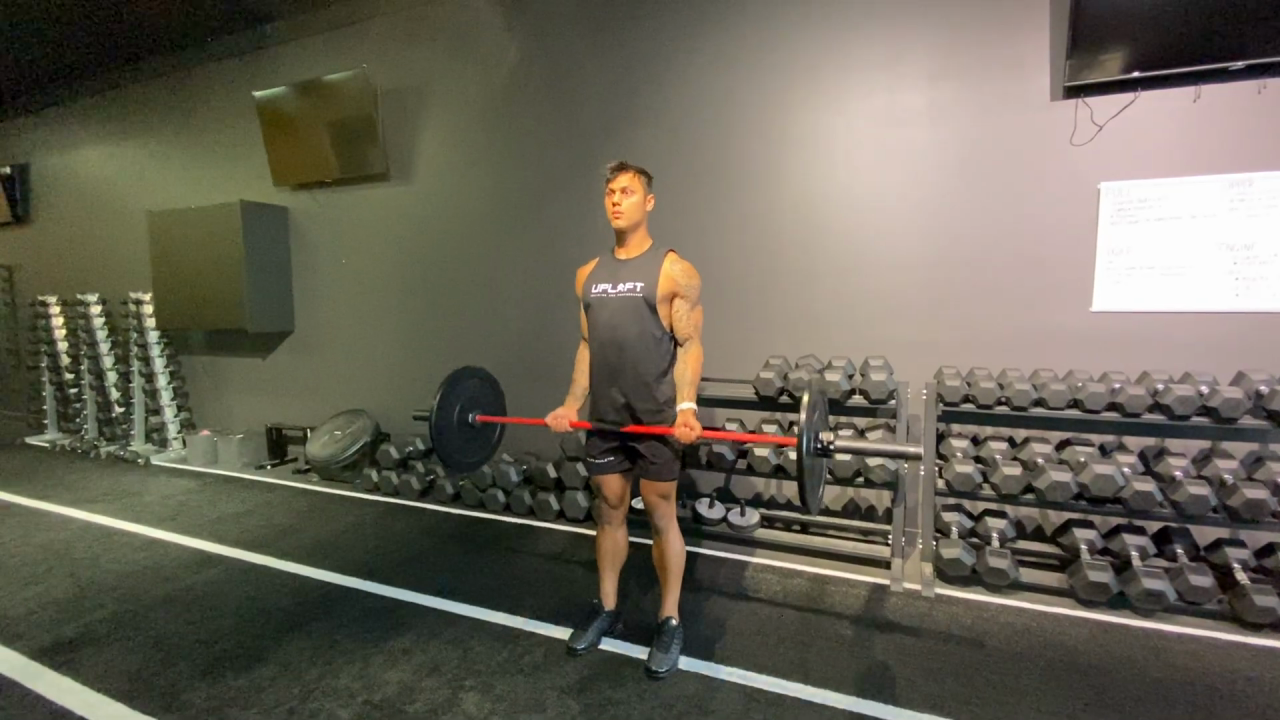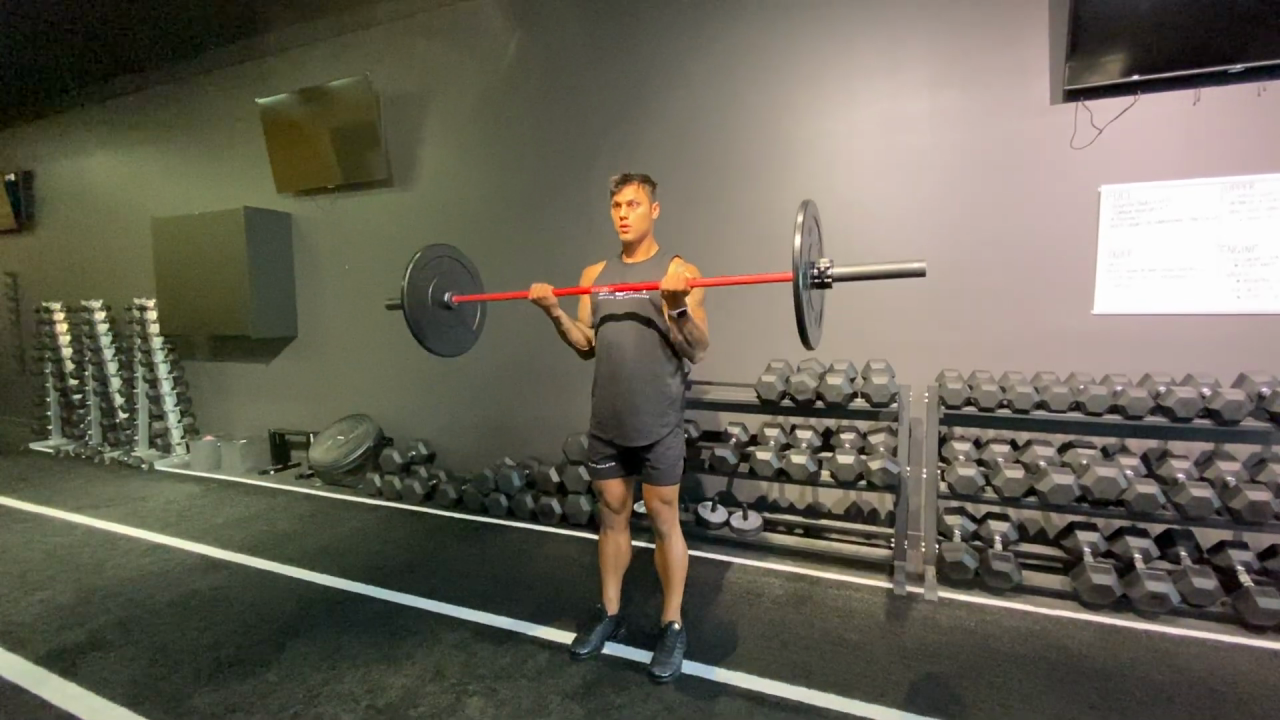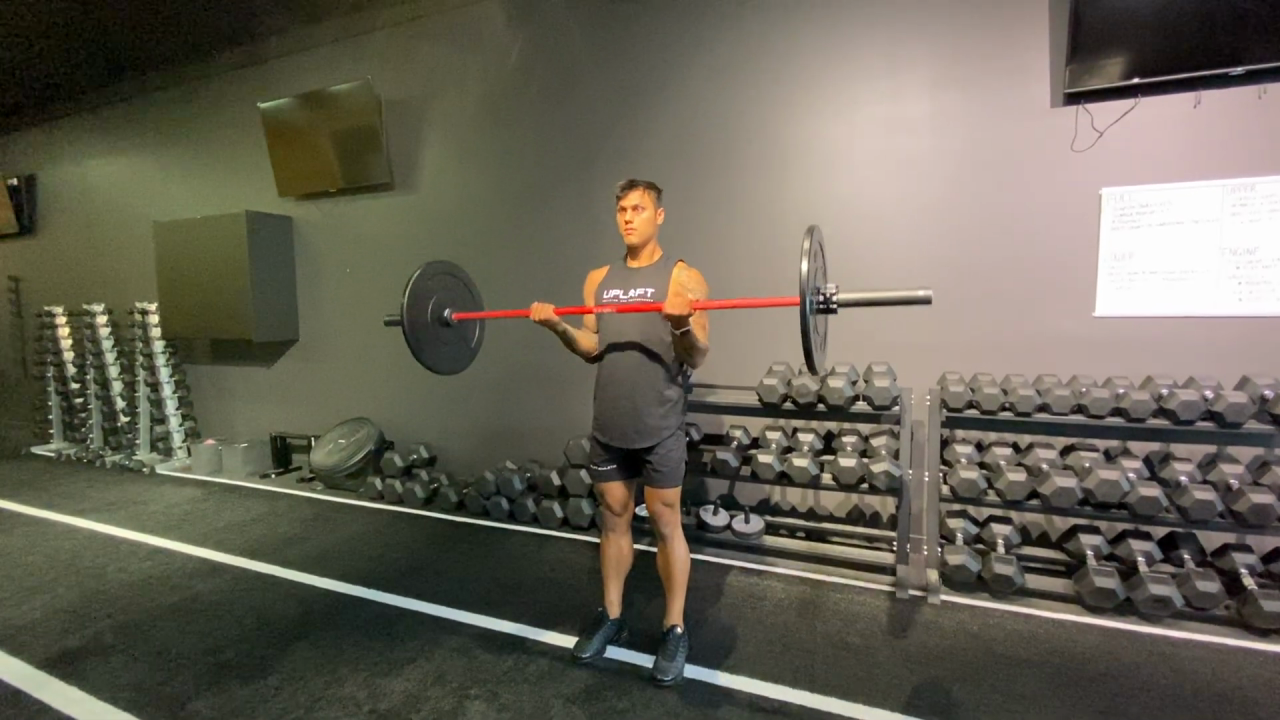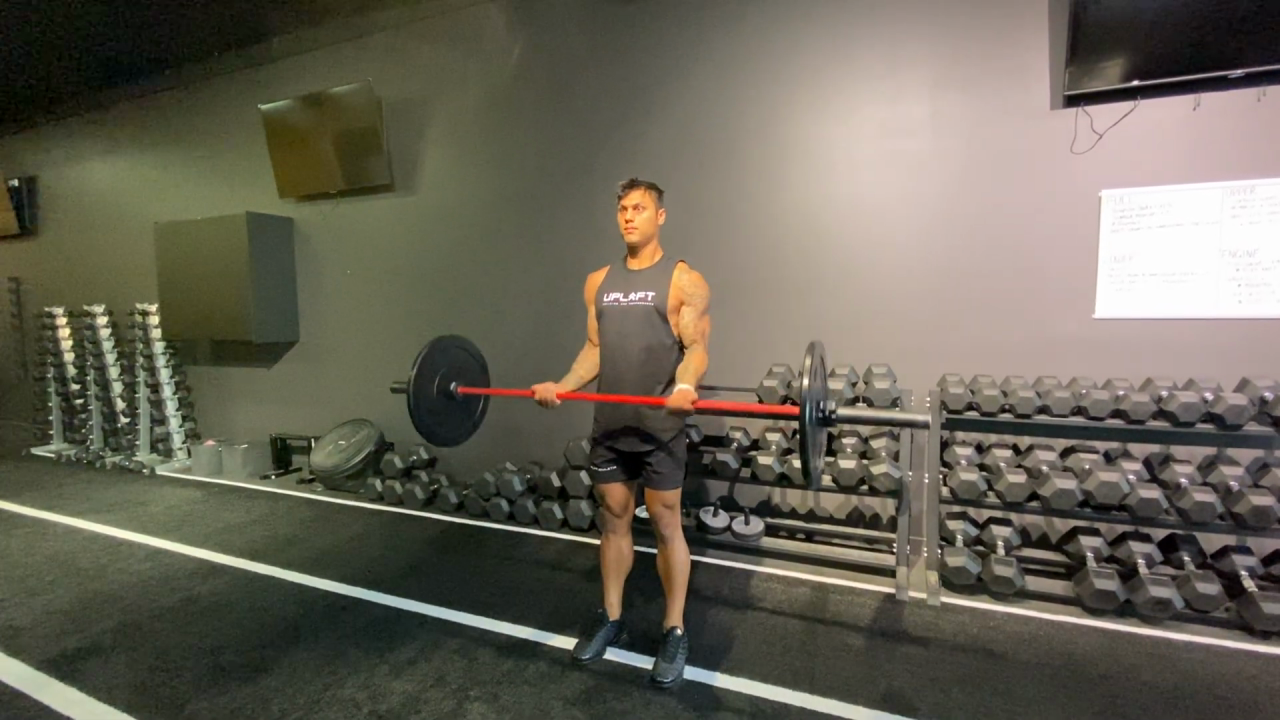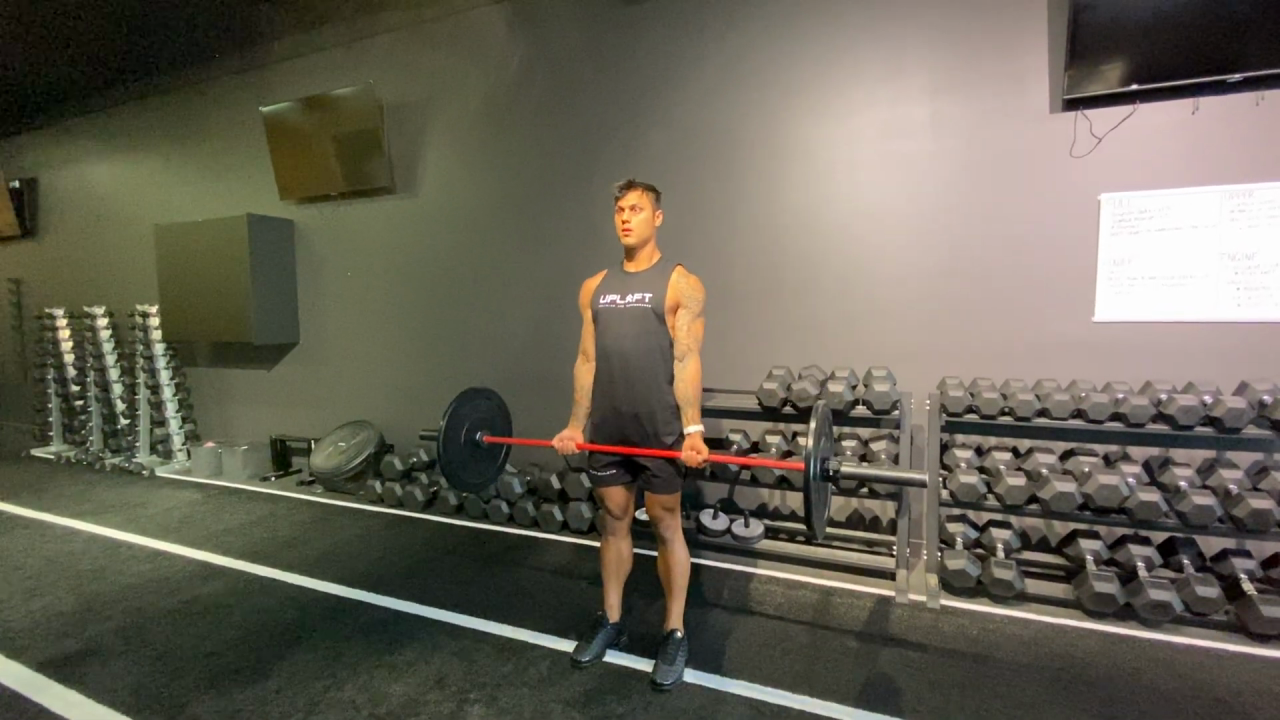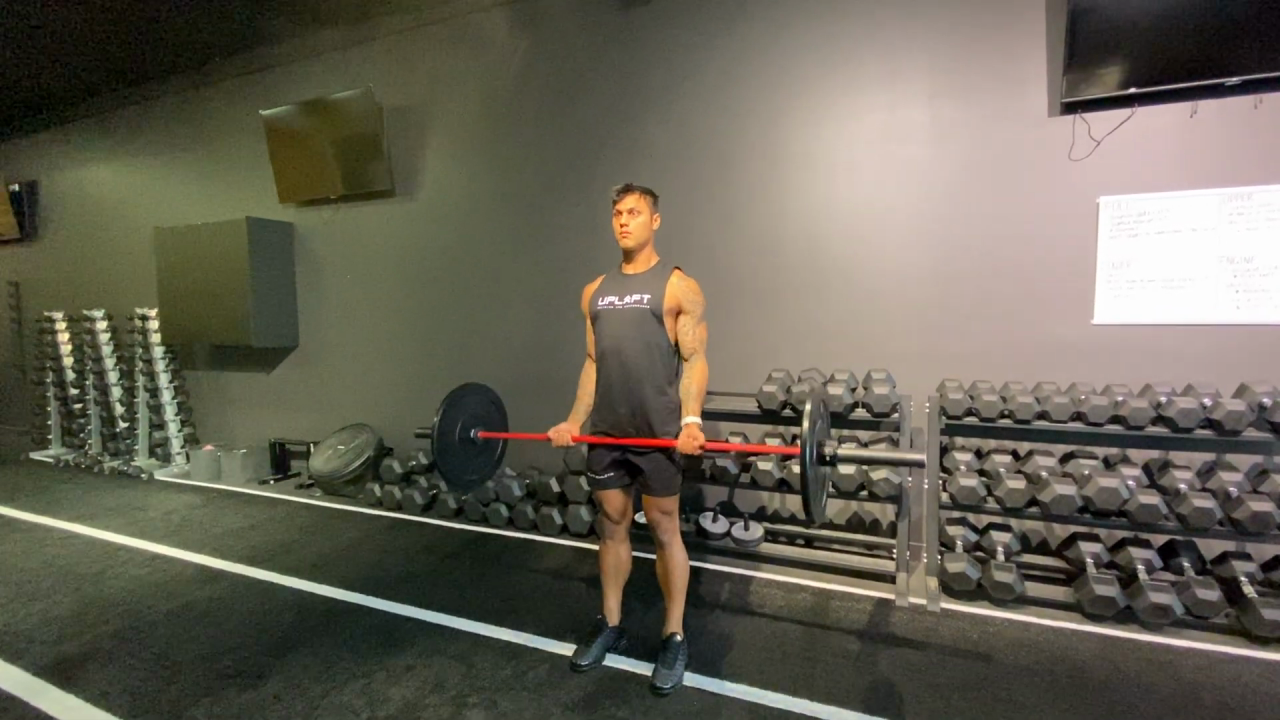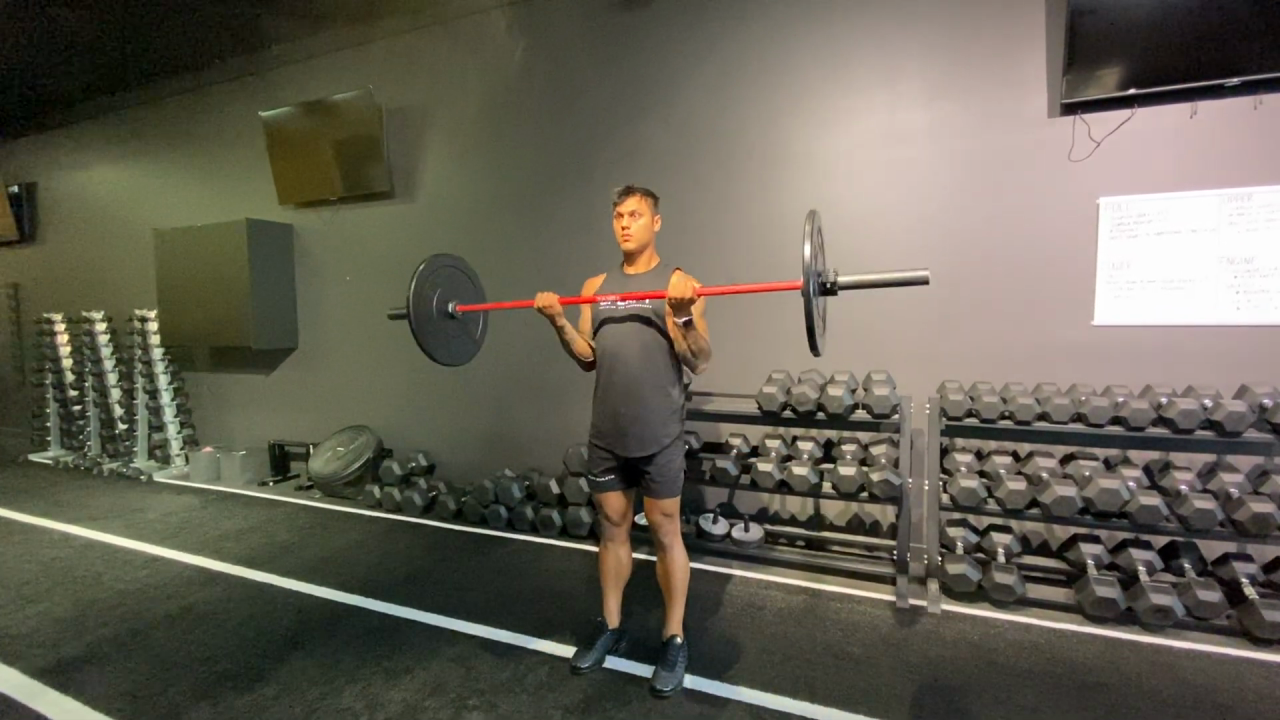
dt=0.7s
person 1, frame 1
left shoulder: (675, 270)
right shoulder: (588, 274)
left elbow: (690, 346)
right elbow: (588, 346)
left wrist: (686, 406)
right wrist: (571, 404)
left hip: (656, 421)
right hip: (603, 419)
left knee: (661, 518)
right knee: (609, 512)
left ankle: (670, 622)
right ankle: (606, 609)
person 1, frame 2
left shoulder: (678, 270)
right shoulder: (594, 274)
left elbow: (697, 350)
right elbow: (588, 345)
left wrist: (678, 305)
right wrist: (555, 313)
left hip: (658, 421)
right hip: (606, 420)
left knee: (663, 521)
right knee: (611, 516)
left ankle: (672, 625)
right ankle: (609, 613)
person 1, frame 3
left shoulder: (683, 276)
right shoulder: (598, 279)
left elbow: (697, 355)
right elbow: (593, 347)
left wrist: (683, 322)
right wrist: (559, 326)
left hip: (659, 425)
right hip: (608, 423)
left knee: (665, 523)
right knee: (613, 518)
left ankle: (674, 629)
right ankle: (610, 616)
person 1, frame 4
left shoulder: (684, 280)
right shoulder: (598, 282)
left elbow: (697, 348)
right elbow: (596, 348)
left wrist: (686, 387)
right wrist: (561, 384)
left hip: (660, 427)
right hip: (608, 426)
left knee: (666, 525)
right knee: (613, 521)
left ankle: (675, 631)
right ankle: (611, 618)
person 1, frame 5
left shoulder: (681, 284)
right shoulder: (594, 287)
left elbow: (687, 361)
right elbow: (587, 359)
left wrist: (693, 429)
right wrist: (575, 424)
left hip: (660, 432)
right hip: (606, 431)
left knee: (666, 528)
right knee: (613, 524)
left ankle: (674, 634)
right ankle: (611, 621)
person 1, frame 6
left shoulder: (679, 287)
right shoulder: (595, 290)
left elbow: (694, 360)
right elbow: (593, 362)
left wrist: (691, 421)
right wrist: (574, 420)
left hip: (658, 433)
right hip: (605, 433)
left knee: (664, 531)
right knee: (612, 526)
left ankle: (674, 637)
right ankle: (610, 624)
person 1, frame 7
left shoulder: (678, 282)
right shoulder: (595, 286)
left elbow: (699, 362)
right elbow: (588, 357)
left wrist: (684, 315)
right wrist: (558, 322)
left hip: (658, 434)
right hip: (606, 433)
left knee: (665, 533)
right knee: (612, 528)
left ankle: (674, 640)
right ankle: (610, 627)
